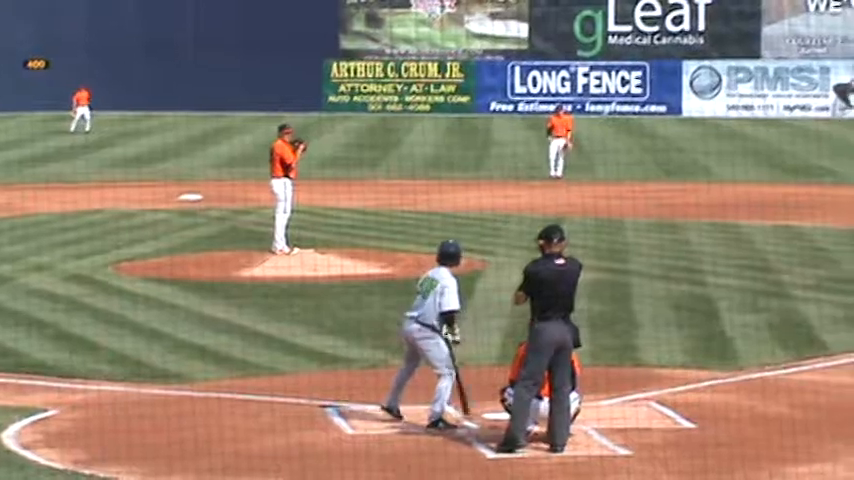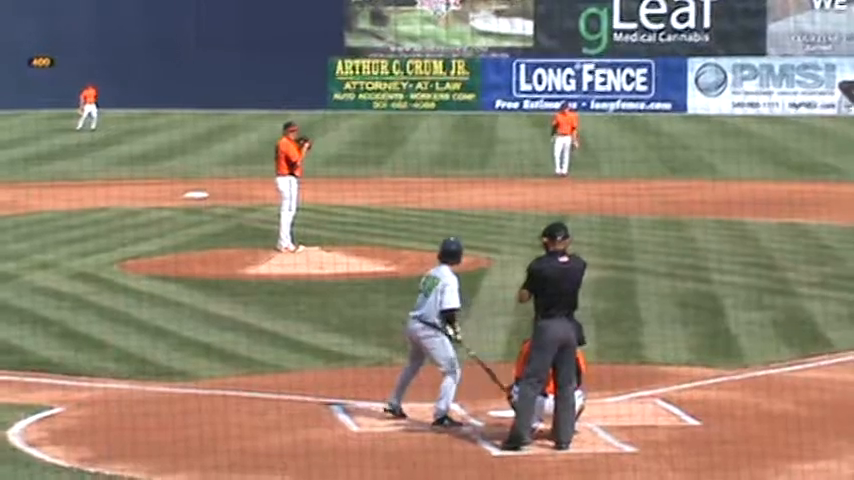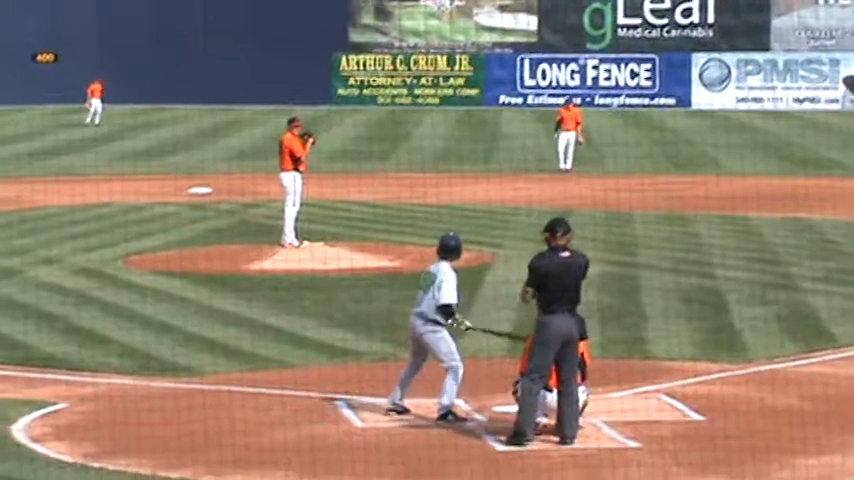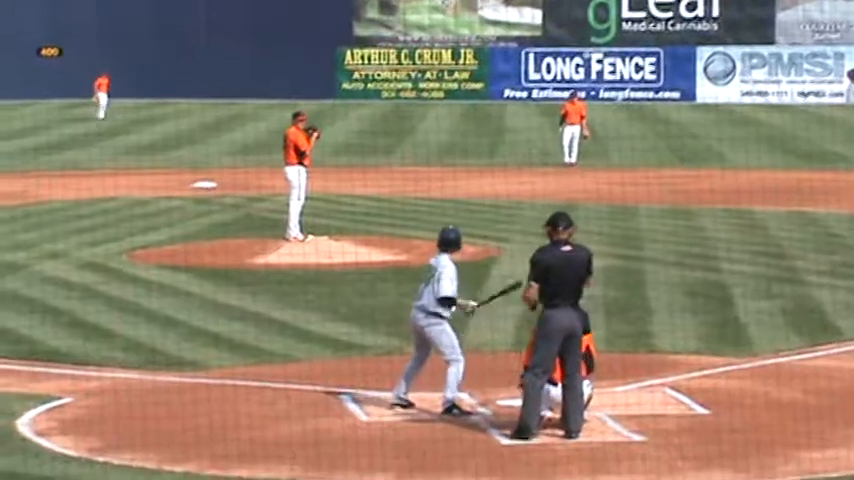
dt=0.1s
person 1, frame 1
left shoulder: (536, 268)
right shoulder: (575, 267)
left elbow: (519, 299)
left hip: (543, 330)
right hip: (566, 329)
left knee: (527, 384)
right knee: (561, 387)
left ankle: (515, 437)
right ankle: (559, 440)
person 1, frame 2
left shoulder: (539, 266)
right shoulder: (579, 265)
left elbow: (522, 298)
left hip: (547, 327)
right hip: (569, 327)
left knee: (531, 382)
right knee: (566, 384)
left ankle: (520, 434)
right ankle: (564, 437)
person 1, frame 3
left shoulder: (541, 261)
right shoulder: (581, 260)
left elbow: (527, 296)
left wrist: (537, 292)
left hip: (549, 322)
right hip: (571, 322)
left knee: (533, 377)
right knee: (569, 380)
left ankle: (523, 431)
right ankle: (568, 433)
person 1, frame 4
left shoulder: (543, 255)
right shoulder: (584, 254)
left elbow: (530, 293)
left wrist: (532, 302)
left hip: (551, 317)
right hip: (575, 316)
left knee: (537, 372)
right knee: (573, 374)
left ankle: (528, 426)
right ankle: (573, 426)
person 2, frame 1
left shoulder: (428, 275)
right shoulder: (449, 280)
right elbow: (448, 313)
left wrist: (443, 329)
right wrist: (454, 331)
left hip: (410, 325)
right hip: (426, 332)
left knee: (409, 366)
right knee: (447, 373)
left ankle: (391, 404)
right ankle: (436, 418)
person 2, frame 2
left shoulder: (431, 273)
right shoulder: (450, 278)
right elbow: (448, 311)
left wrist: (446, 326)
right wrist: (456, 330)
left hip: (414, 325)
right hip: (430, 330)
left knee: (413, 365)
right knee: (452, 371)
left ankle: (394, 404)
right ankle: (441, 416)
person 2, frame 3
left shoulder: (432, 269)
right shoulder: (447, 273)
right elbow: (444, 306)
left wrist: (452, 316)
right wrist: (459, 320)
left hip: (416, 321)
right hip: (431, 326)
left knee: (415, 363)
right knee: (455, 366)
left ankle: (395, 402)
right ankle: (445, 411)
person 2, frame 4
left shoulder: (434, 261)
right shoulder: (447, 266)
right elbow: (445, 298)
left wrist: (458, 303)
right wrist: (464, 304)
left hip: (418, 314)
right hip: (433, 319)
left knee: (419, 357)
right knee: (456, 359)
left ankle: (400, 396)
right ankle: (449, 404)
person 3, frame 1
left shoulder: (281, 145)
right shoulder: (282, 146)
left elbow: (288, 162)
right elbow: (292, 165)
left wrist: (295, 150)
right wrist: (299, 151)
left hip: (283, 182)
right hip: (282, 182)
left knee: (284, 213)
right knee: (282, 213)
left ankle: (280, 244)
right ankle: (279, 246)
person 3, frame 2
left shoulder: (286, 143)
right shoulder: (287, 143)
left elbow: (294, 159)
right elbow: (297, 163)
left wrist: (301, 148)
right wrist: (304, 148)
left hip: (287, 179)
right hip: (288, 180)
left knee: (289, 211)
right knee: (287, 211)
left ankle: (285, 242)
right ankle: (284, 244)
person 3, frame 3
left shoulder: (290, 138)
right shoulder: (291, 139)
left elbow: (297, 155)
right elbow: (301, 158)
left wrist: (305, 143)
right wrist: (309, 144)
left hip: (292, 175)
right hip: (292, 175)
left knee: (293, 206)
right knee: (292, 206)
left ankle: (290, 237)
right ankle: (288, 239)
person 3, frame 4
left shoulder: (295, 132)
right shoulder: (296, 133)
left elbow: (302, 149)
right elbow: (306, 152)
left wrist: (310, 137)
right wrist: (313, 138)
left hip: (296, 169)
right hip: (297, 169)
left knee: (298, 200)
right knee: (296, 201)
left ankle: (294, 231)
right ankle: (293, 233)
person 4, frame 1
left shoulder: (525, 348)
left elbow: (514, 382)
right elbow: (573, 384)
left hip: (534, 405)
left knee: (506, 393)
right knee: (575, 394)
left ankle: (529, 427)
person 4, frame 2
left shoulder: (530, 345)
left elbow: (519, 379)
right elbow: (578, 382)
left hip: (539, 402)
left knee: (513, 390)
right knee: (579, 392)
left ankle: (535, 424)
person 4, frame 3
right shoulder: (579, 341)
left elbow: (524, 373)
right elbow: (583, 377)
left hip: (544, 398)
left knee: (519, 386)
right knee: (582, 390)
left ankle: (539, 419)
person 4, frame 4
right shoulder: (584, 332)
left elbow: (528, 366)
right elbow: (590, 368)
left hip: (549, 390)
right knee: (587, 382)
left ankle: (544, 412)
